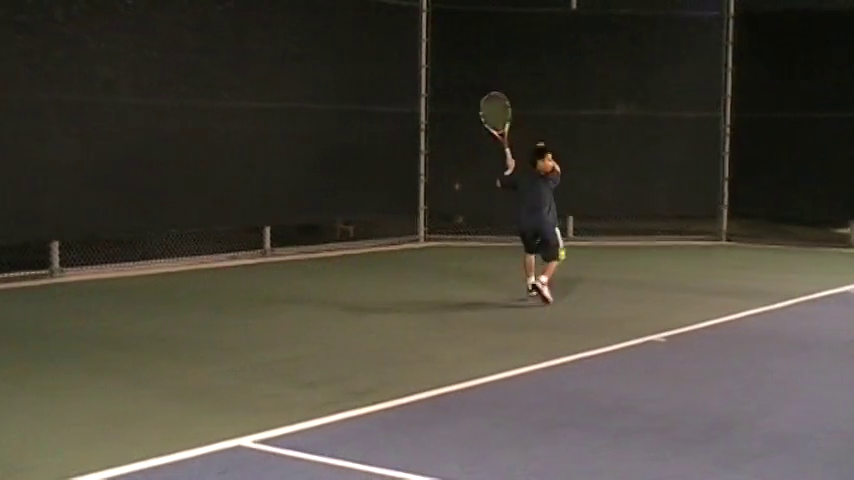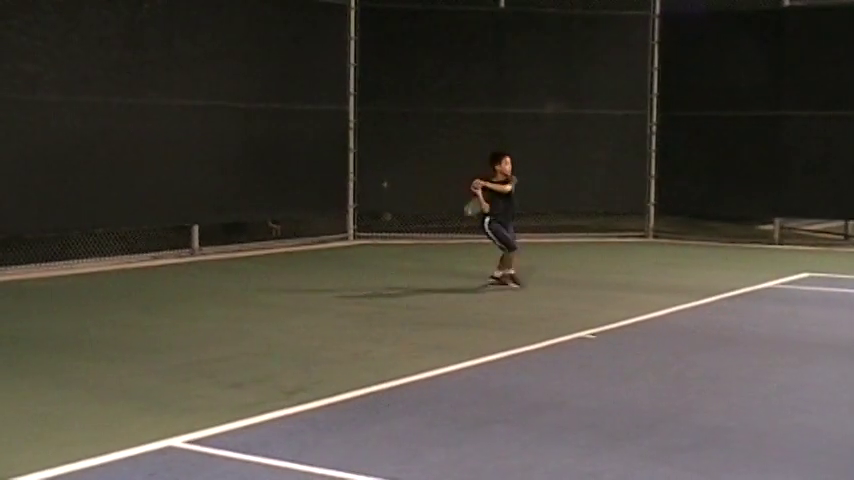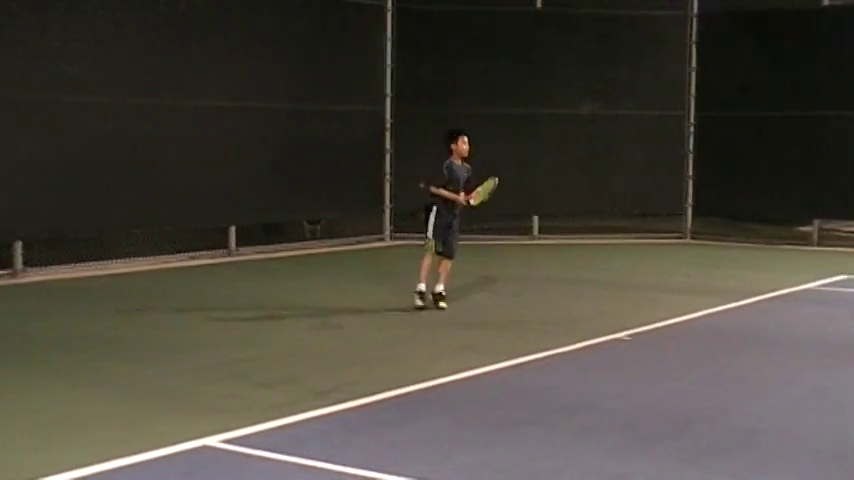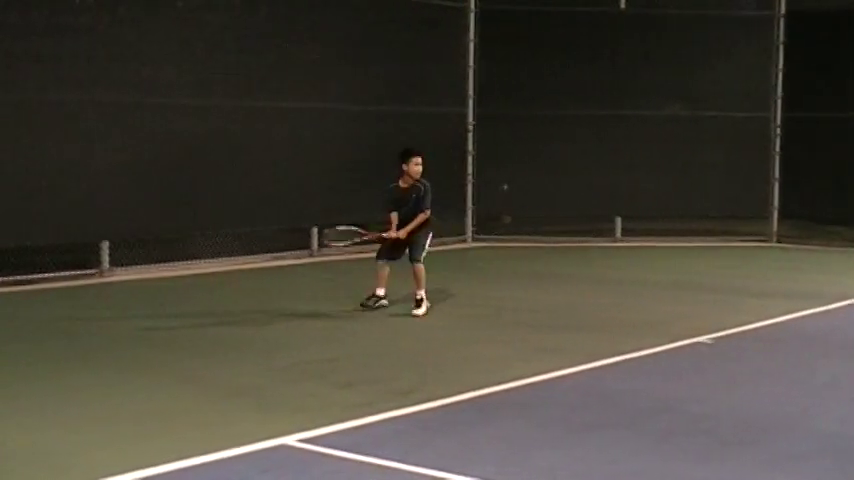
dt=1s
person 1, frame 1
left shoulder: (520, 176)
right shoulder: (549, 179)
left elbow: (501, 183)
right elbow: (557, 171)
left wrist: (510, 169)
right wrist: (542, 149)
left hip: (525, 224)
right hip: (546, 224)
left knee: (530, 252)
right knee: (555, 257)
left ankle: (531, 284)
right ankle: (541, 282)
person 1, frame 2
left shoulder: (511, 180)
right shoulder: (485, 186)
left elbow: (506, 188)
right elbow: (485, 209)
left wrist: (485, 184)
right wrist: (479, 193)
left hip: (506, 222)
right hip: (491, 222)
left knee: (509, 249)
right knee: (512, 247)
left ankle: (498, 275)
right ankle: (509, 274)
person 1, frame 3
left shoulder: (466, 169)
right shoulder: (446, 166)
right elbow: (432, 188)
left wrist: (464, 197)
right wrist: (455, 197)
left hip: (453, 214)
right hip: (438, 211)
left knee: (448, 254)
right knee: (431, 250)
left ankle: (438, 291)
right ankle: (421, 290)
person 1, frame 4
left shoulder: (423, 187)
right shoulder: (393, 189)
left elbow: (425, 212)
right elbow: (394, 211)
left wrist: (407, 230)
right wrist: (393, 229)
left hip: (421, 228)
right hip: (400, 228)
left knee: (416, 259)
right knee: (383, 256)
left ankle: (421, 298)
right ankle: (380, 295)
